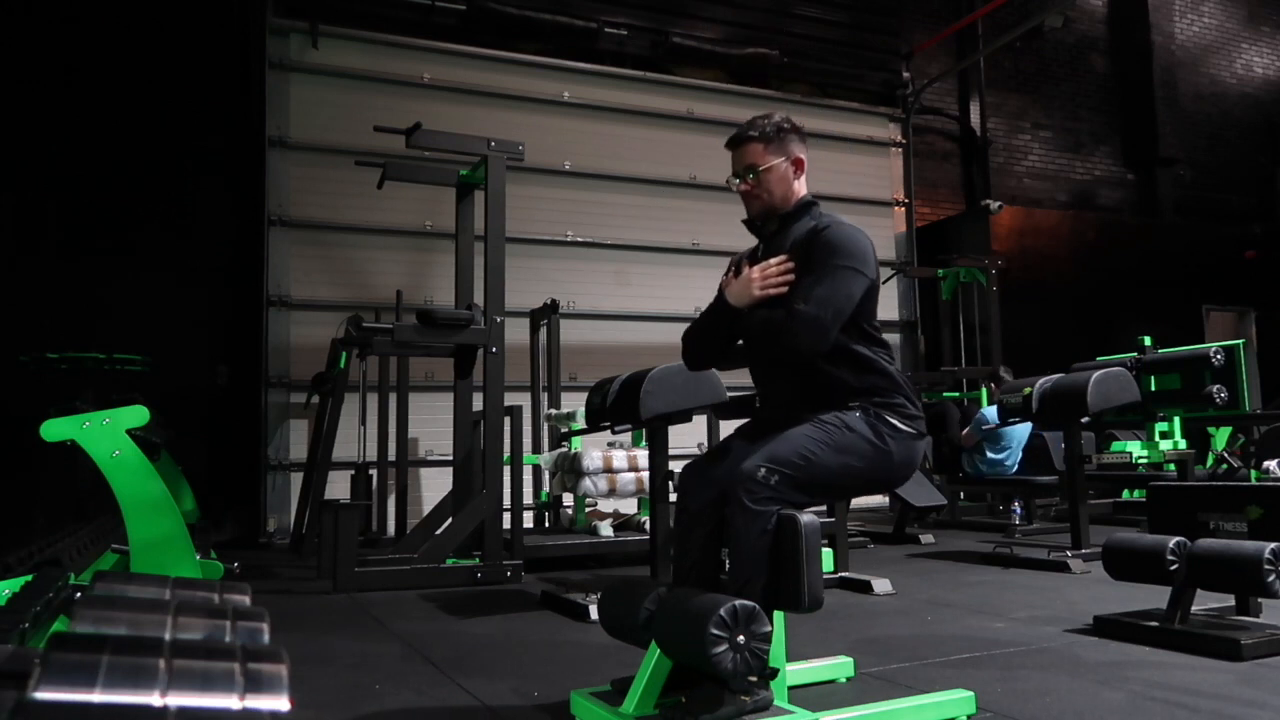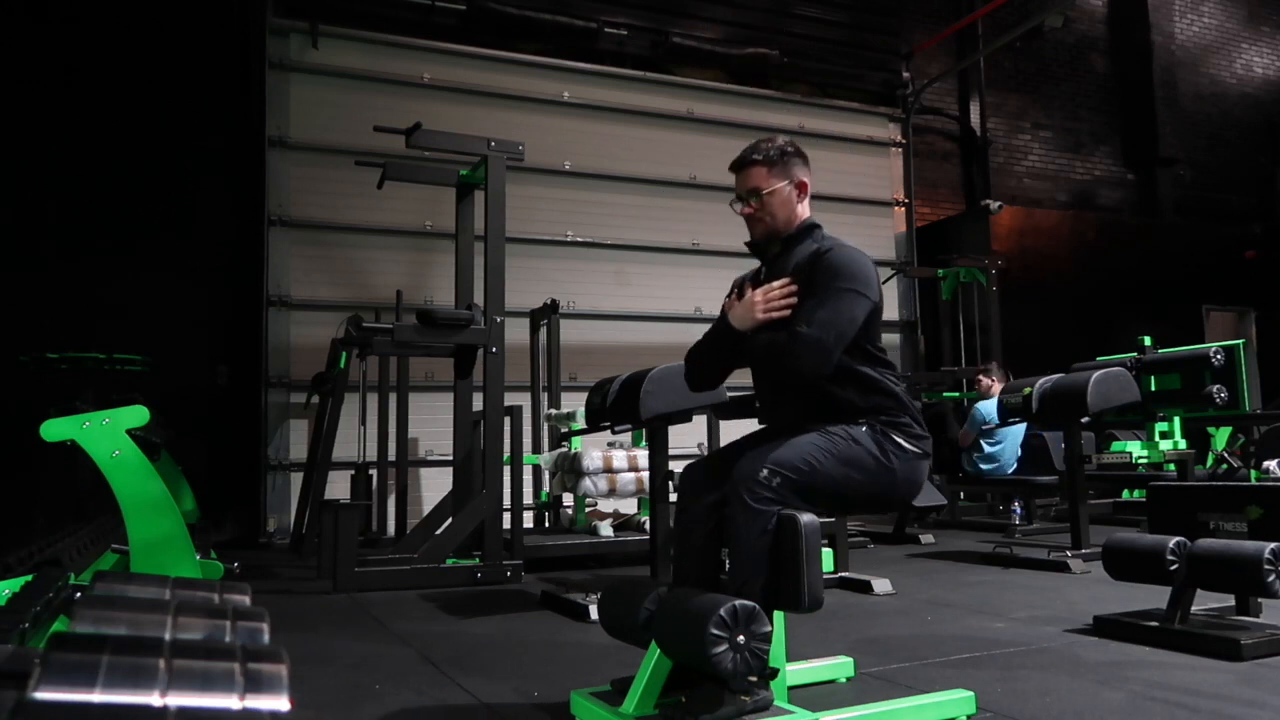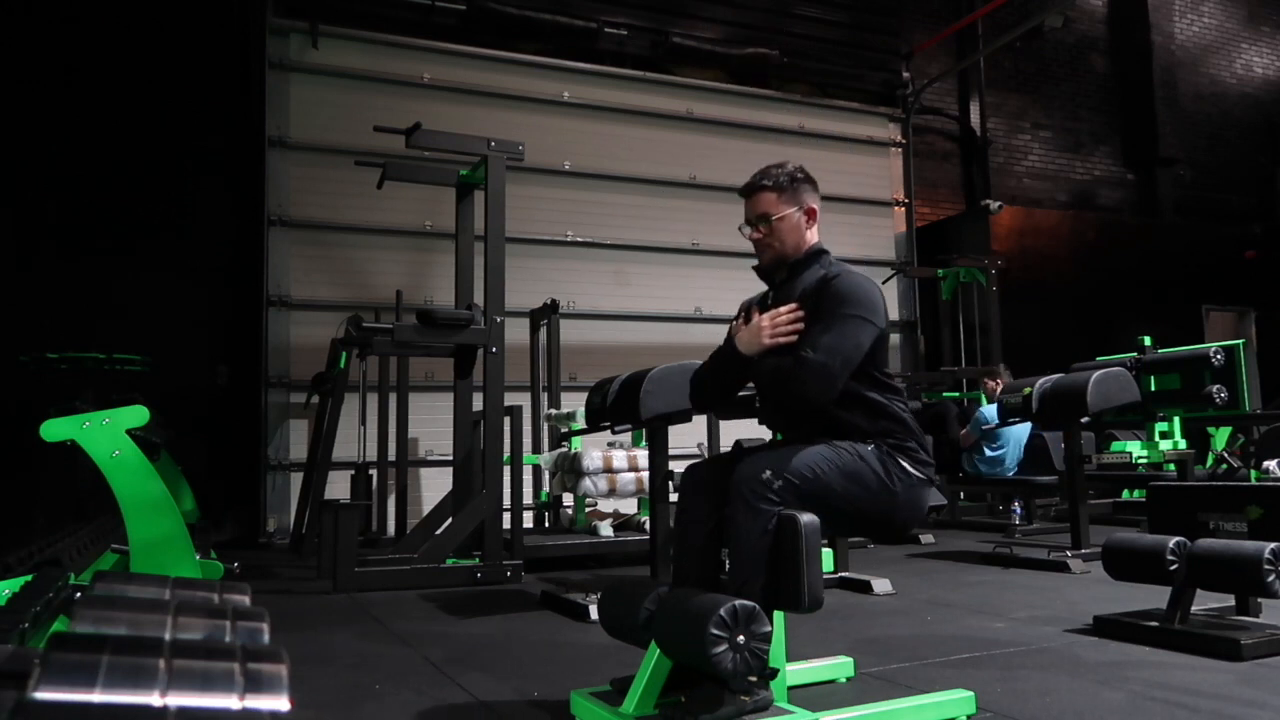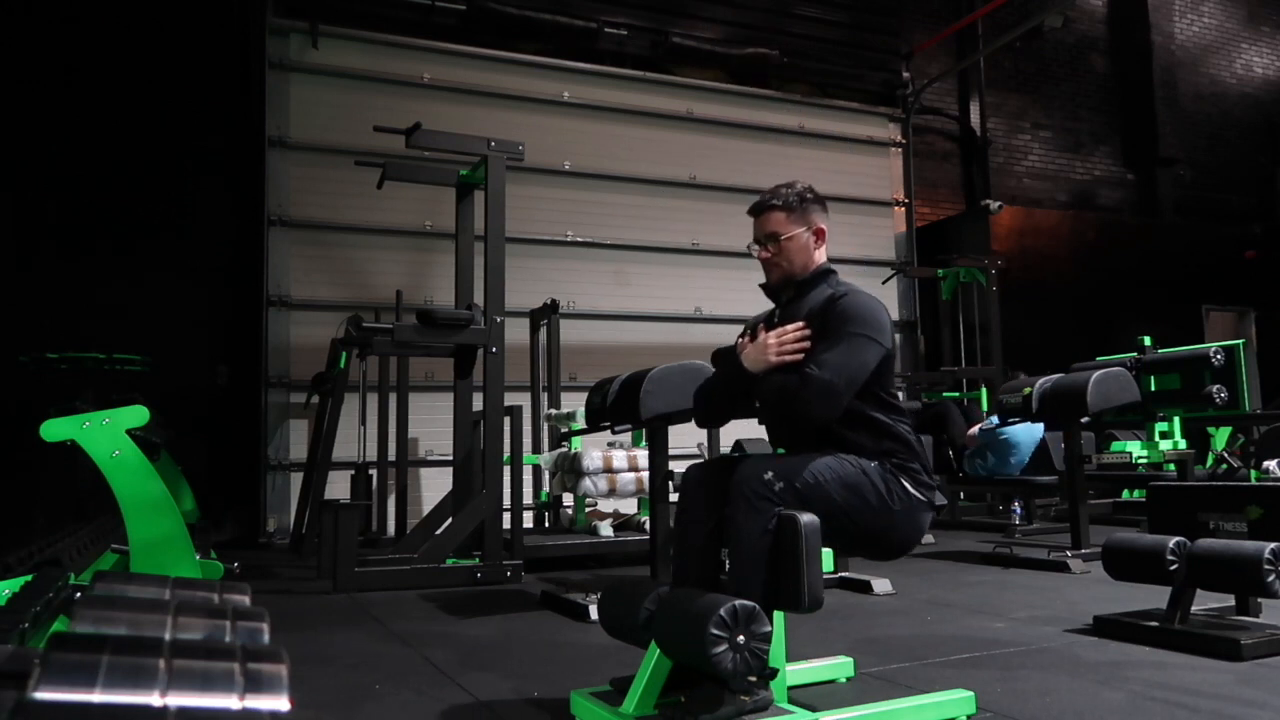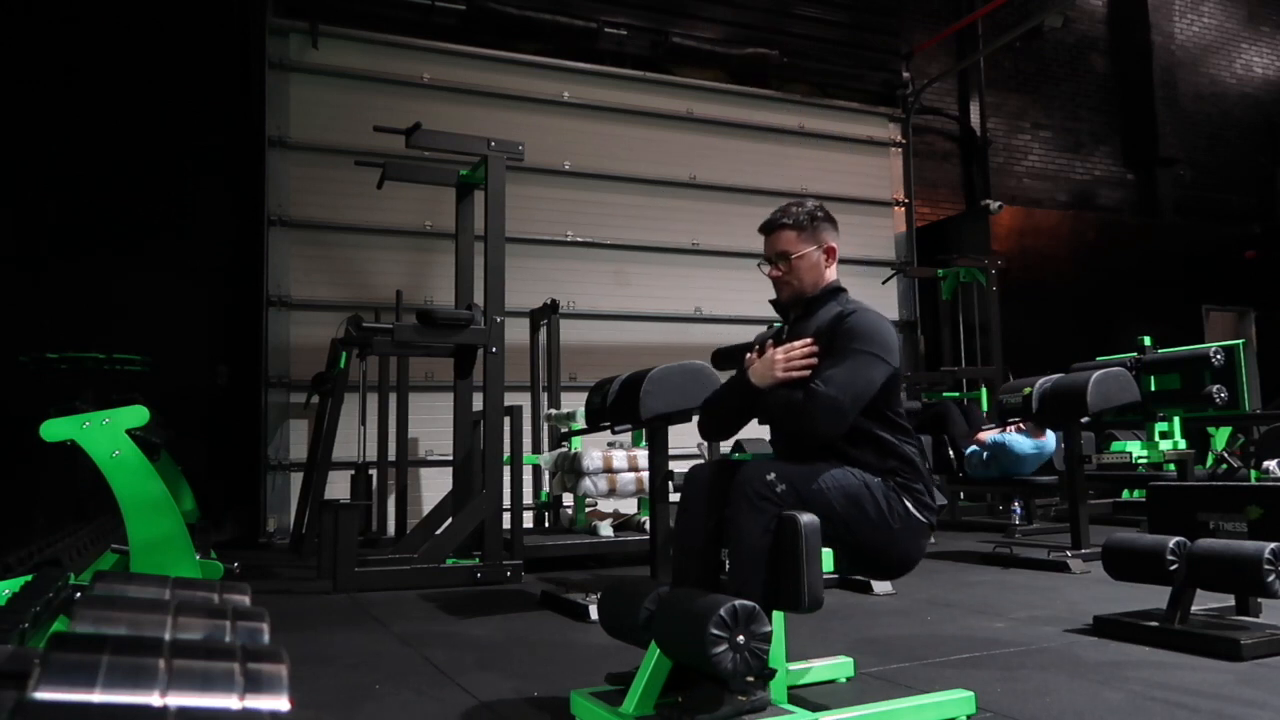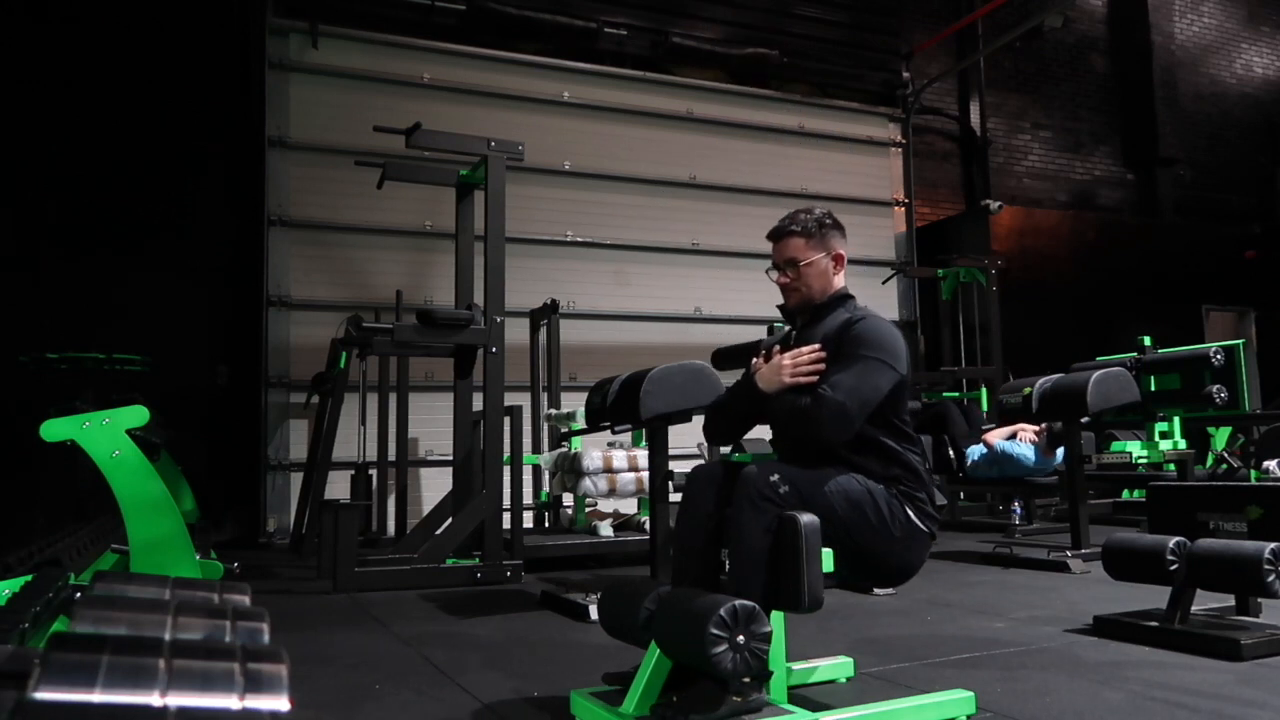
dt=0.3s
person 1, frame 1
left shoulder: (837, 241)
right shoulder: (752, 259)
left elbow: (803, 333)
right elbow: (697, 353)
left wrist: (745, 312)
right wrist: (731, 302)
left hip: (874, 422)
right hip: (799, 415)
left knee: (755, 478)
right knee: (700, 484)
person 1, frame 2
left shoulder: (839, 263)
right shoulder: (753, 283)
left elbow: (807, 357)
right elbow: (699, 374)
left wrist: (745, 335)
right wrist: (734, 324)
left hip: (883, 442)
right hip: (809, 439)
left knee: (758, 478)
right knee: (701, 481)
person 1, frame 3
left shoulder: (847, 289)
right shoulder: (760, 306)
left elbow: (813, 381)
right elbow: (702, 394)
left wrist: (755, 356)
right wrist: (739, 348)
left hip: (886, 466)
right hip: (818, 459)
left knee: (759, 477)
right knee: (701, 483)
person 1, frame 4
left shoulder: (852, 309)
right shoulder: (778, 300)
left elbow: (818, 397)
right elbow: (709, 402)
left wrist: (761, 373)
right wrist: (744, 366)
left hip: (891, 485)
left knee: (761, 482)
right knee: (704, 482)
person 1, frame 5
left shoulder: (859, 327)
right shoulder: (775, 338)
left elbow: (813, 414)
right elbow: (712, 423)
left wrist: (761, 386)
right wrist: (753, 380)
left hip: (891, 512)
right hip: (816, 493)
left knee: (753, 481)
right knee: (703, 480)
person 1, frame 6
left shoulder: (869, 334)
right shoulder: (787, 343)
left elbow: (826, 421)
right elbow: (718, 430)
left wrist: (770, 395)
right wrist: (759, 386)
left hip: (894, 519)
right hip: (823, 504)
left knee: (762, 483)
right knee: (707, 483)
left ankle: (744, 673)
